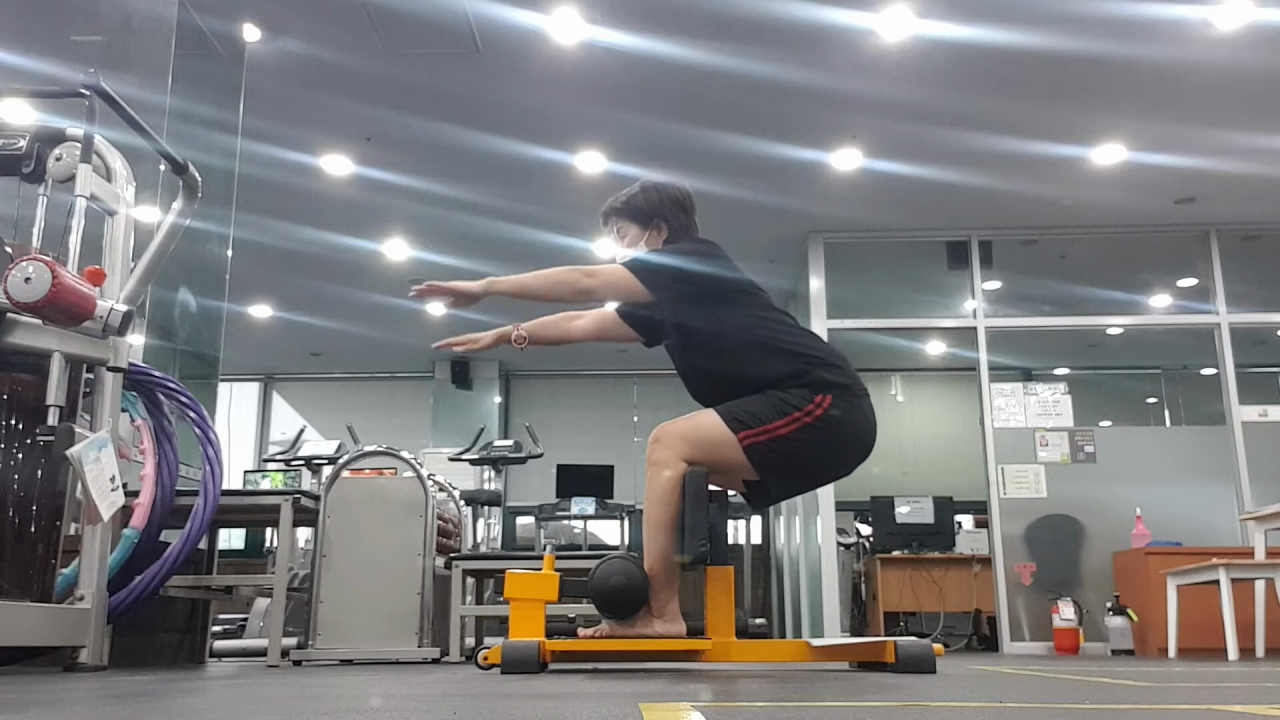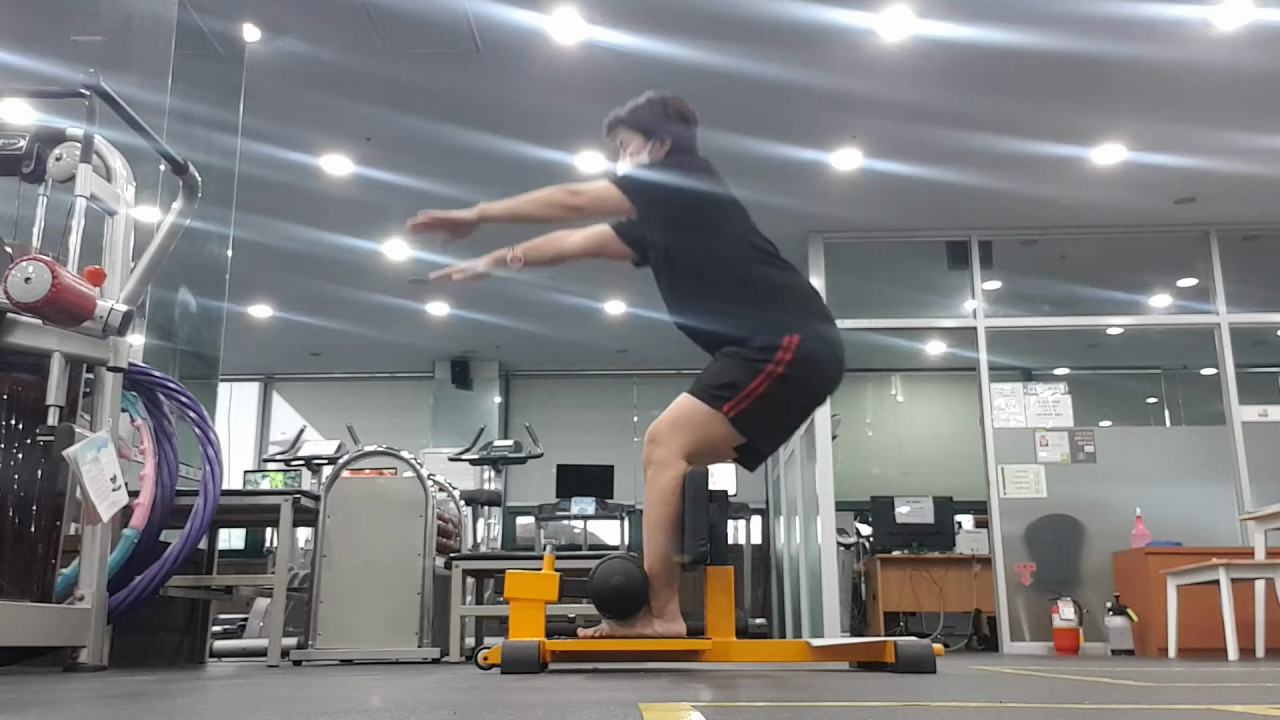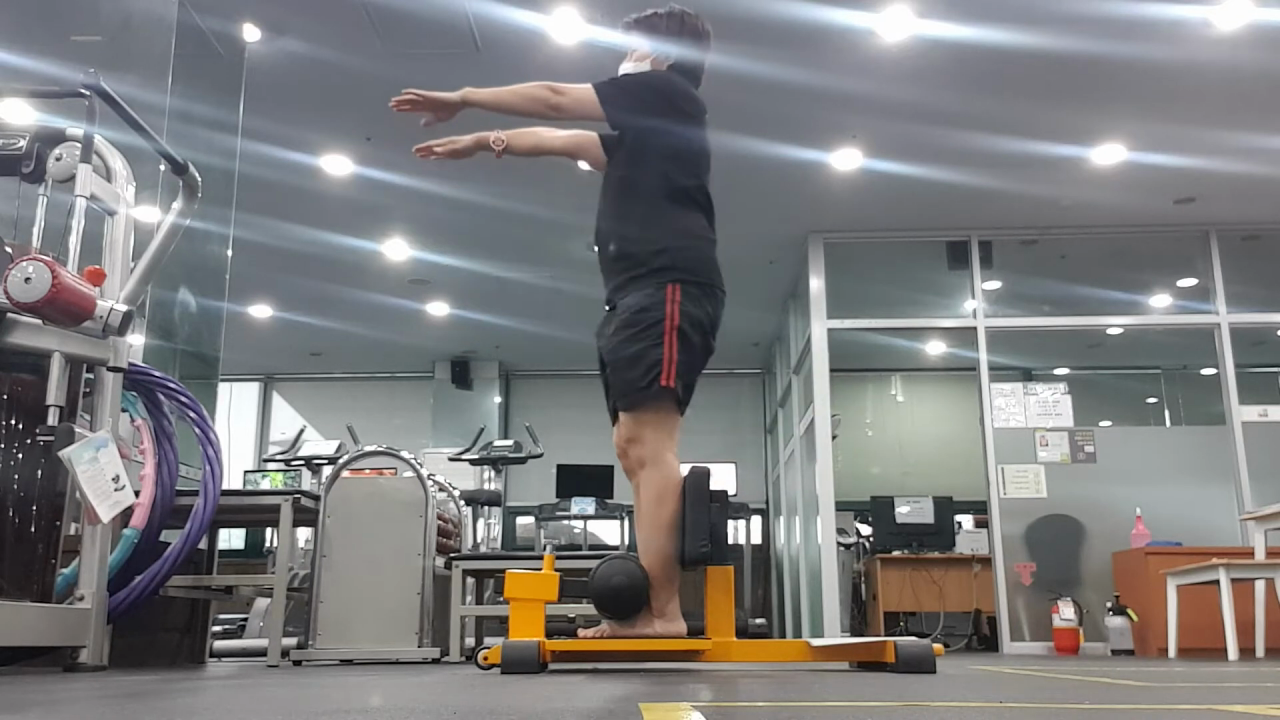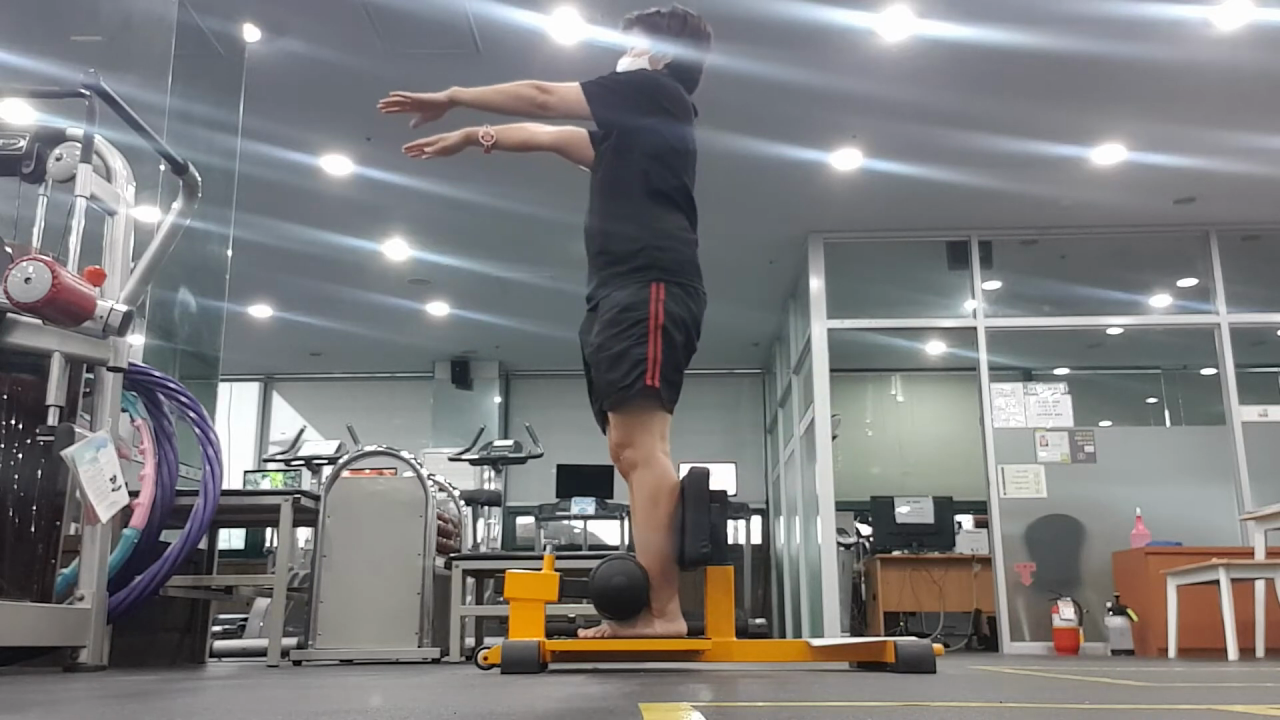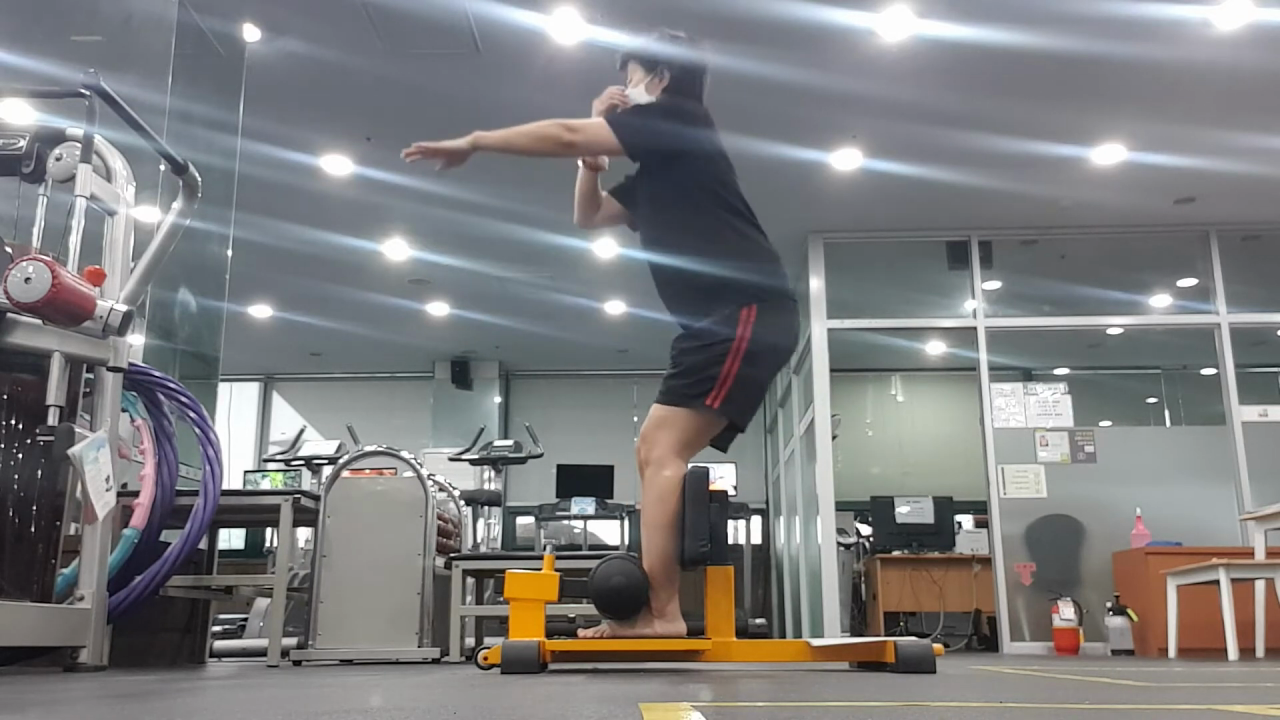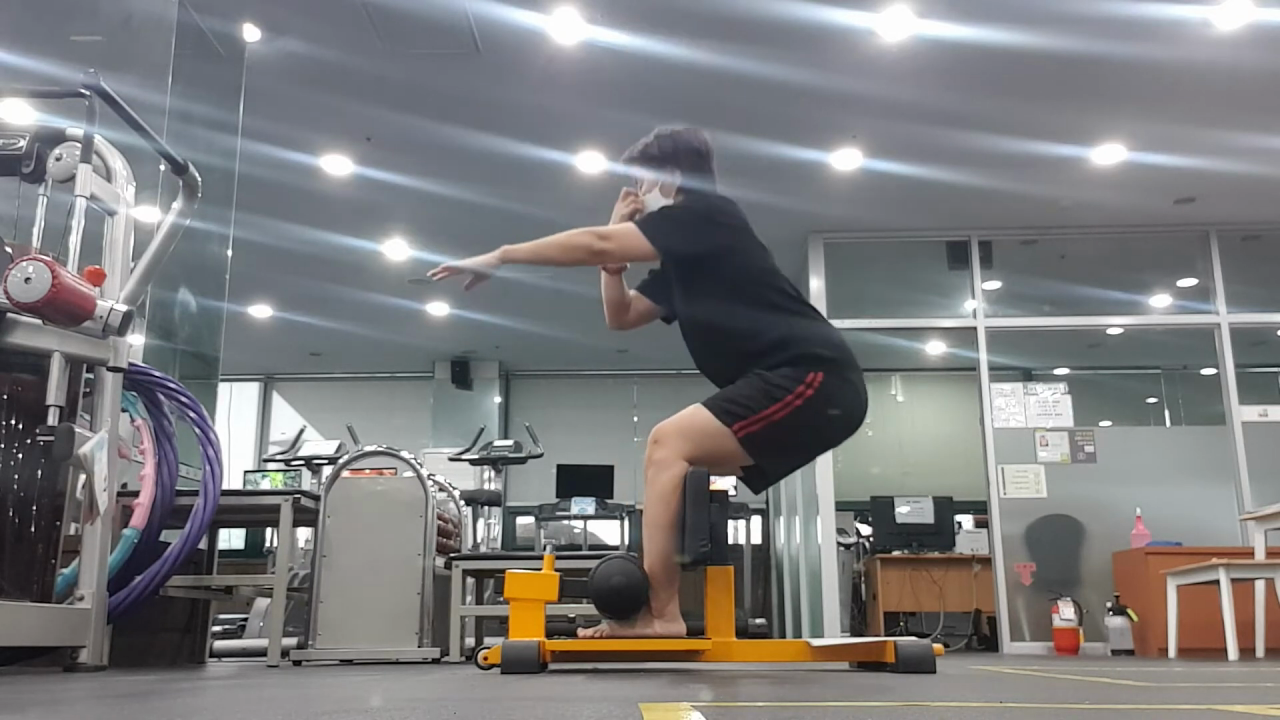
dt=0.7s
person 1, frame 1
left shoulder: (697, 263)
right shoulder: (668, 305)
left elbow: (585, 284)
right elbow: (583, 324)
left wrist: (485, 287)
right wrist: (504, 335)
left hip: (827, 409)
right hip: (825, 420)
left knee: (668, 445)
right knee: (683, 482)
left ankle: (658, 613)
right ankle: (685, 613)
person 1, frame 2
left shoulder: (684, 180)
right shoulder: (661, 221)
left elbow: (575, 202)
right elbow: (578, 241)
left wrist: (475, 216)
right wrist: (495, 261)
left hip: (789, 343)
right hip: (788, 350)
left knee: (665, 444)
right knee: (671, 459)
left ankle: (658, 614)
right ankle: (664, 609)
person 1, frame 3
left shoulder: (670, 95)
right shoulder: (641, 136)
left elbow: (555, 100)
right elbow: (559, 140)
left wrist: (461, 98)
right wrist: (483, 141)
left hip: (666, 288)
right hip: (639, 297)
left knee: (649, 447)
right knee: (636, 449)
left ankle: (661, 612)
right ankle: (655, 610)
person 1, frame 4
left shoulder: (656, 95)
right shoulder: (633, 130)
left elbow: (542, 98)
right elbow: (550, 136)
left wrist: (449, 98)
right wrist: (472, 136)
left hip: (647, 290)
right hip: (622, 297)
left knee: (640, 445)
right knee: (630, 450)
left ankle: (660, 612)
right ankle: (651, 609)
person 1, frame 5
left shoulder: (678, 120)
right shoulder: (654, 172)
left elbow: (566, 135)
right elbow: (588, 215)
left wrist: (470, 142)
right wrist: (593, 156)
left hip: (744, 312)
right hip: (727, 320)
left knee: (661, 448)
right knee: (656, 452)
left ankle: (658, 612)
right ankle: (658, 610)
person 1, frame 6
left shoulder: (708, 216)
right shoulder: (684, 257)
left elbow: (596, 245)
right elbow: (621, 316)
left wrist: (501, 256)
right wrist: (614, 249)
left hip: (814, 380)
right hip: (809, 387)
left knee: (669, 443)
right knee: (678, 464)
left ankle: (660, 615)
right ankle: (679, 607)
